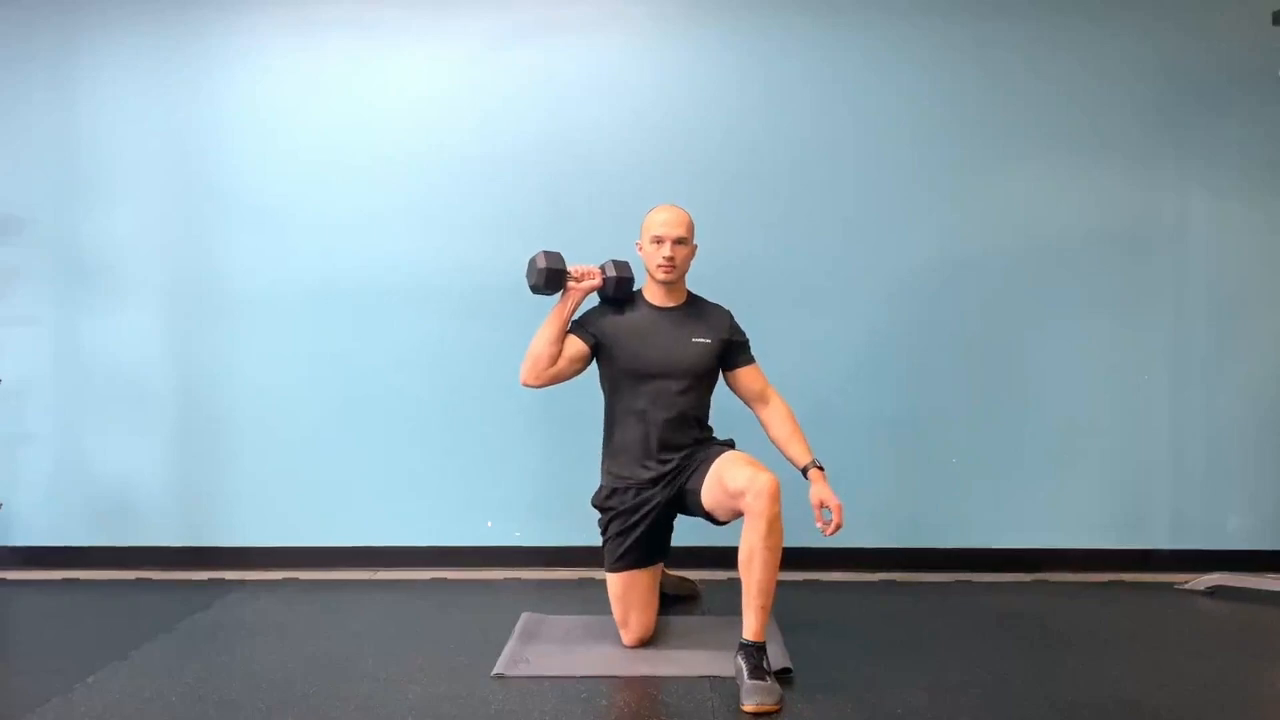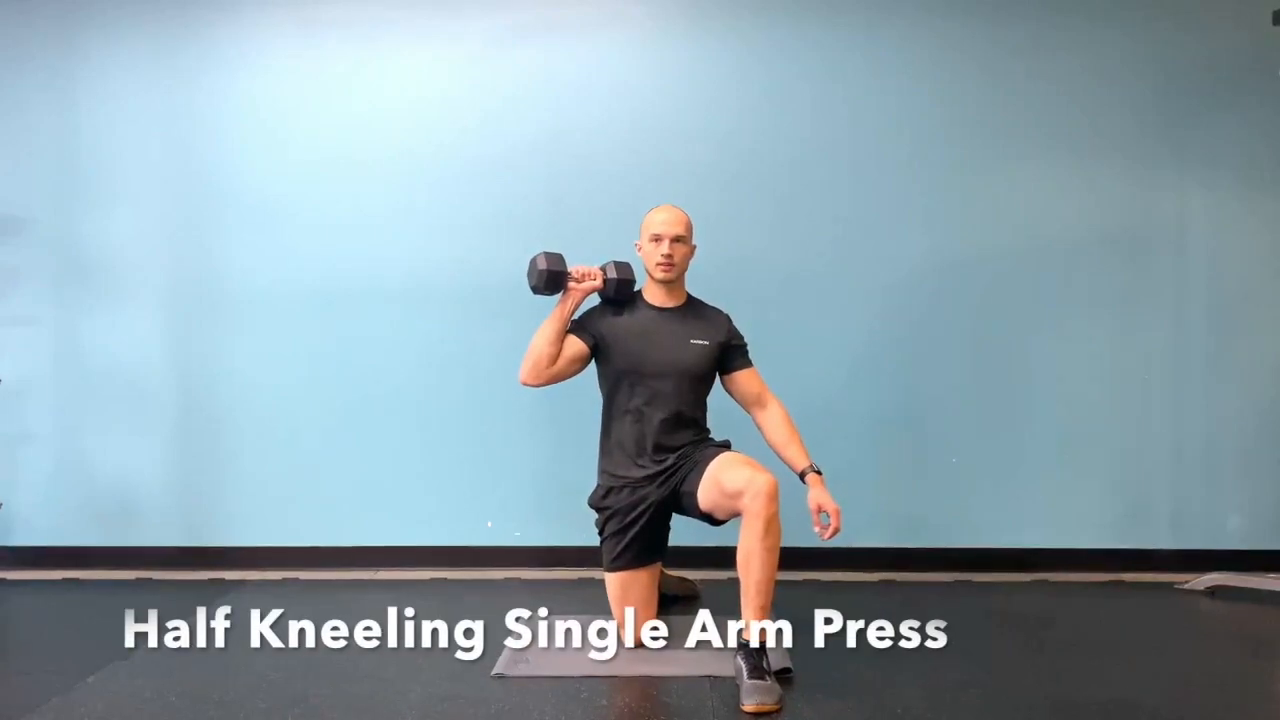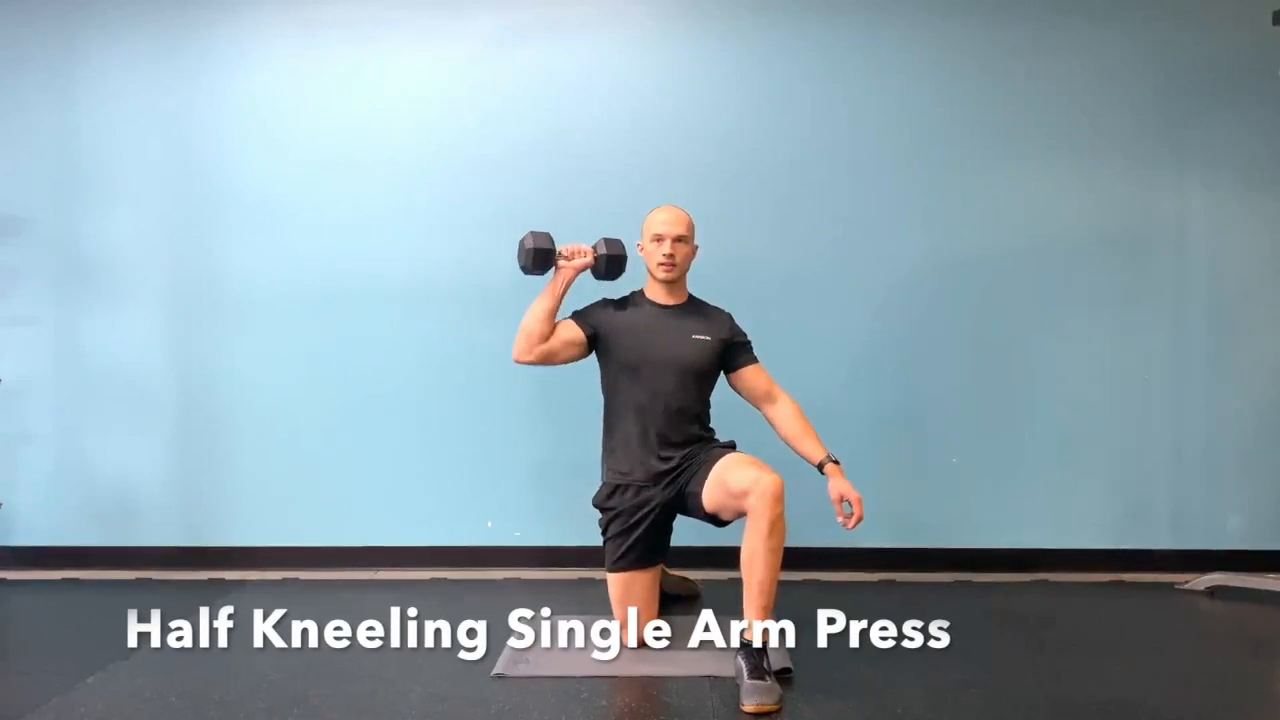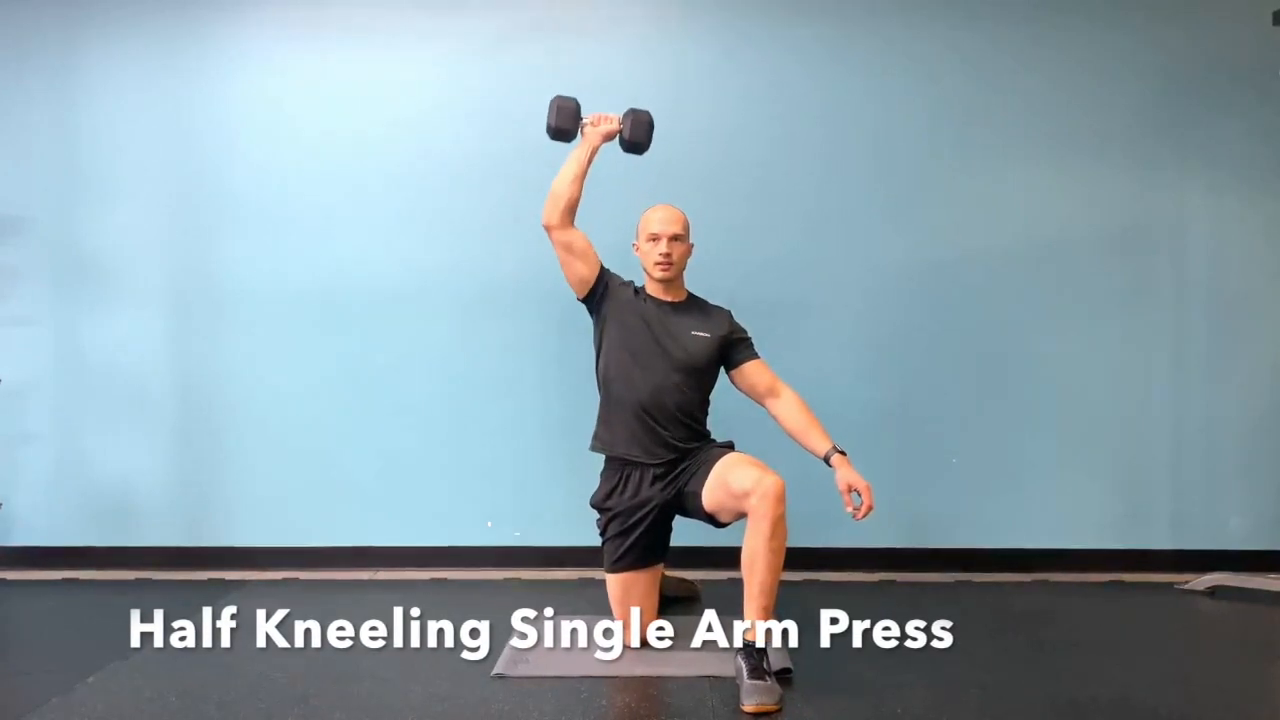
dt=0.5s
person 1, frame 1
left shoulder: (718, 323)
right shoulder: (607, 318)
left elbow: (766, 401)
right elbow: (534, 375)
left wrist: (814, 472)
right wrist: (568, 300)
left hip: (696, 461)
right hip: (630, 481)
left knee: (763, 488)
right knee: (635, 635)
left ankle: (752, 652)
right ankle: (656, 578)
person 1, frame 2
left shoulder: (716, 326)
right shoulder: (606, 318)
left elbow: (763, 405)
right elbow: (533, 374)
left wrist: (812, 478)
right wrist: (568, 301)
left hip: (692, 461)
right hip: (626, 481)
left knee: (760, 487)
right knee: (634, 637)
left ankle: (752, 650)
right ankle: (655, 579)
person 1, frame 3
left shoulder: (718, 325)
right shoulder: (609, 317)
left elbow: (772, 400)
right elbow: (527, 351)
left wrist: (829, 467)
right wrist: (563, 275)
left hip: (697, 463)
right hip: (630, 483)
left knee: (766, 487)
right knee: (635, 635)
left ankle: (752, 651)
right ankle: (659, 580)
person 1, frame 4
left shoulder: (717, 322)
right shoulder: (611, 299)
left elbow: (774, 394)
right elbow: (556, 222)
left wrist: (836, 459)
right wrist: (590, 144)
left hip: (695, 463)
right hip: (629, 478)
left knee: (768, 489)
right knee: (635, 636)
left ankle: (753, 650)
right ankle: (660, 578)
